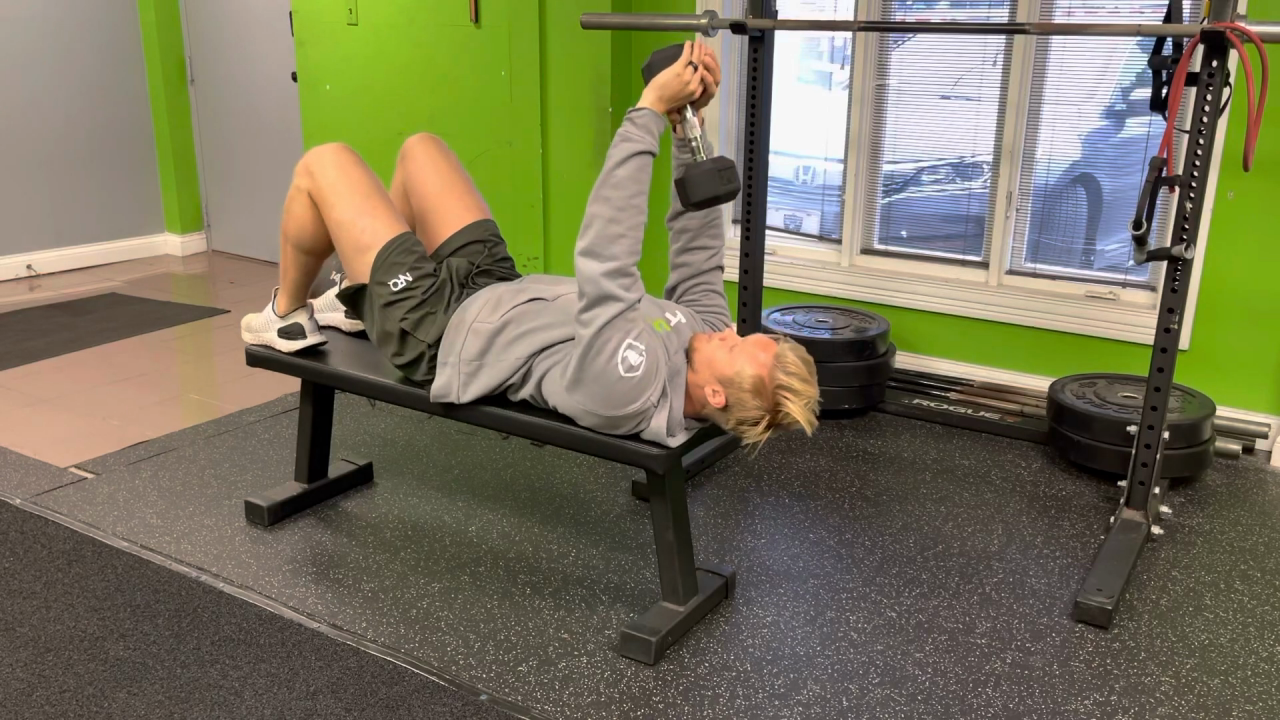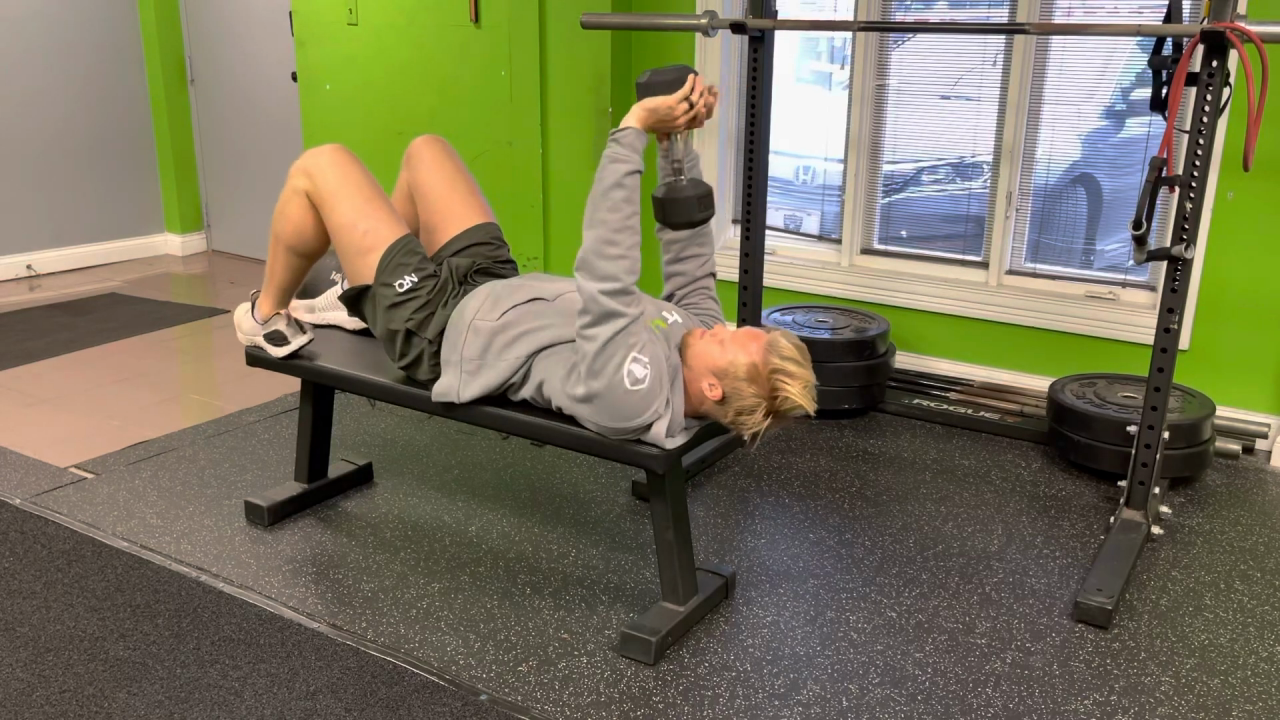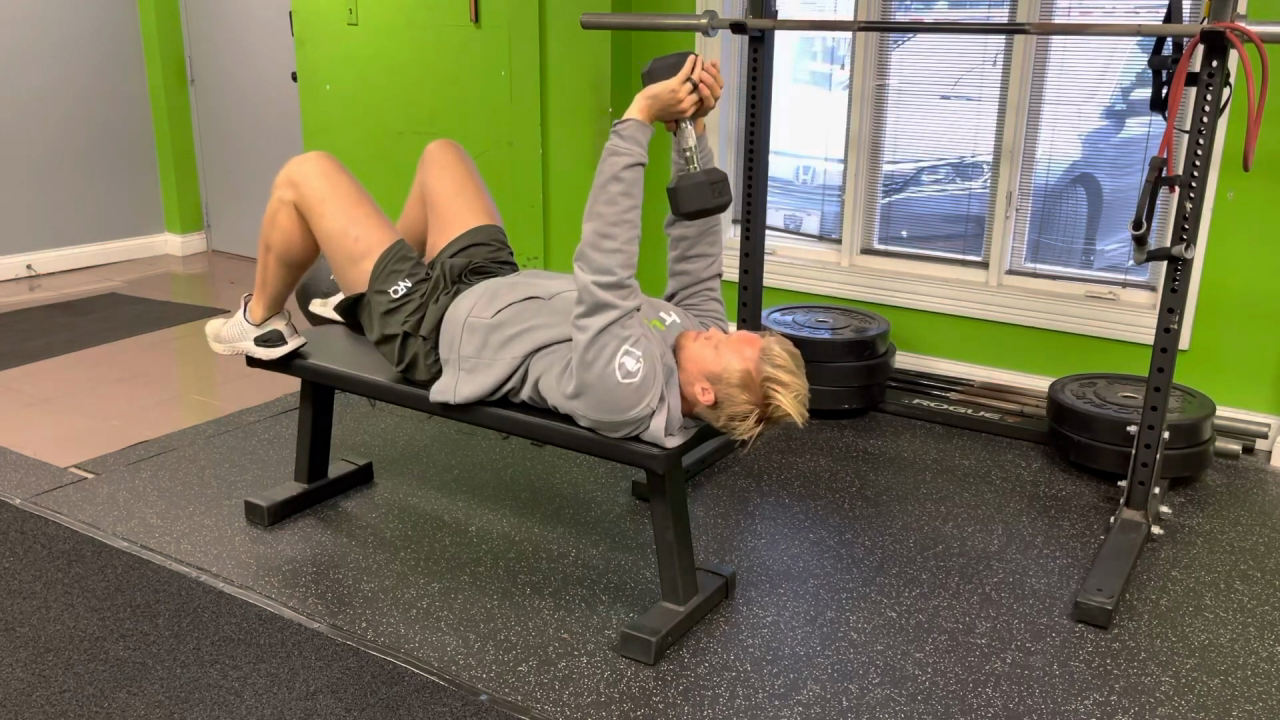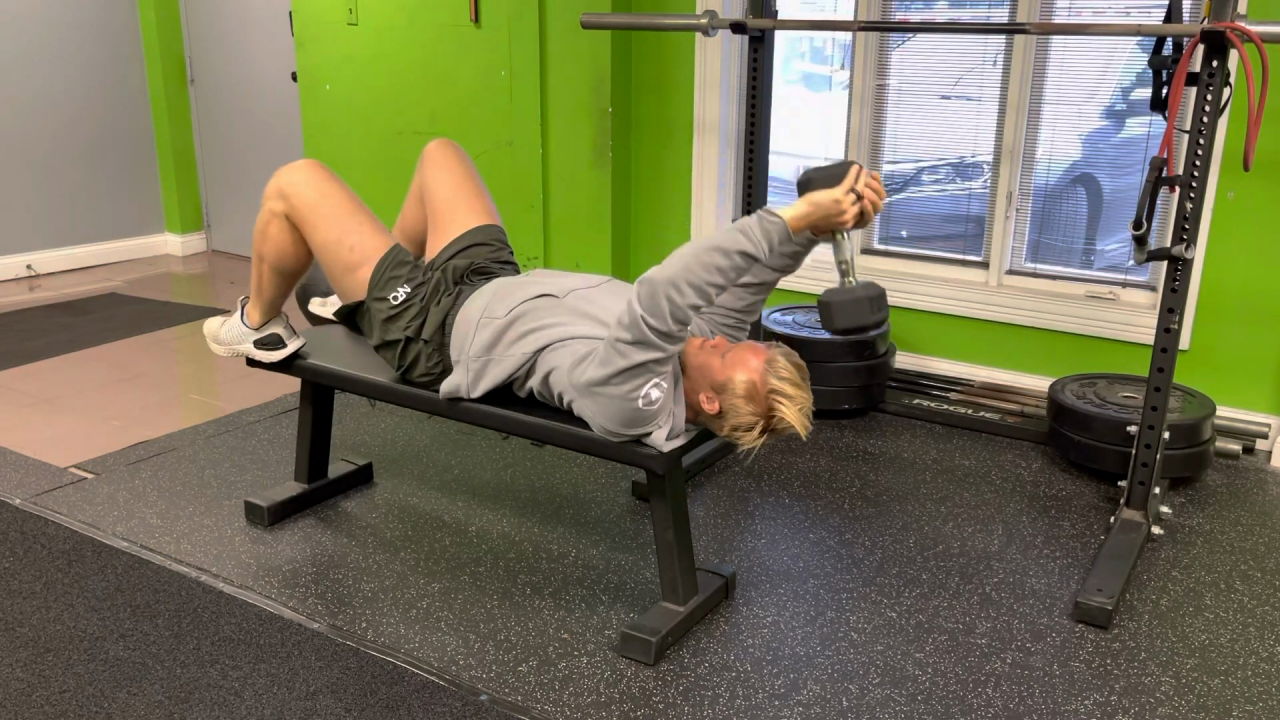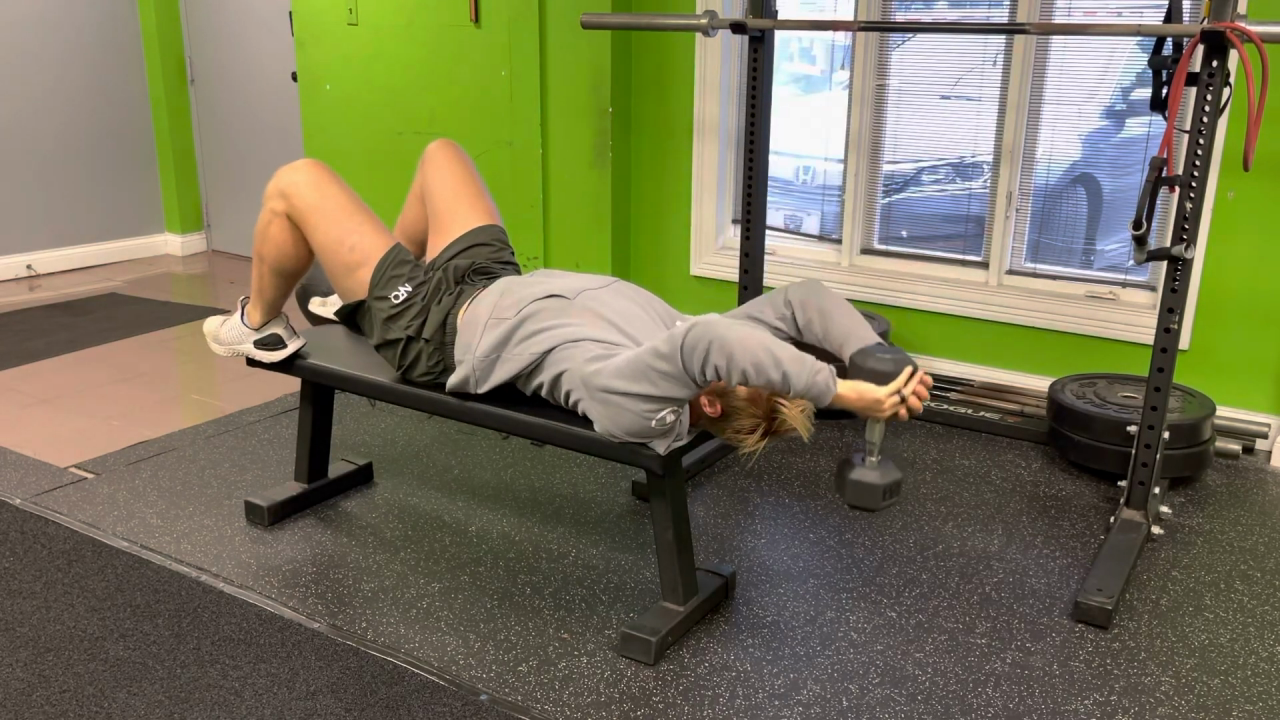
dt=1s
person 1, frame 1
left shoulder: (628, 391)
right shoulder: (703, 331)
left elbow: (604, 261)
right elbow: (699, 245)
left wrist: (652, 109)
left hip: (437, 329)
right hip: (493, 290)
left knee: (324, 163)
right knee: (420, 149)
left ankle: (288, 316)
right ankle: (359, 301)
person 1, frame 2
left shoulder: (632, 400)
right shoulder: (703, 340)
left elbow: (606, 282)
right elbow: (690, 258)
left wrist: (636, 127)
right wrist: (678, 142)
left hip: (434, 324)
right hip: (492, 286)
left knee: (320, 165)
right knee: (425, 149)
left ankle: (269, 316)
right ankle: (358, 301)
person 1, frame 3
left shoulder: (627, 391)
right shoulder: (703, 339)
left elbow: (603, 274)
right elbow: (698, 256)
left wrist: (639, 118)
right wrist: (693, 127)
left hip: (430, 328)
right hip: (490, 285)
left knee: (304, 174)
right knee: (440, 153)
left ankle: (260, 323)
right ankle: (363, 297)
person 1, frame 4
left shoulder: (639, 402)
right shoulder: (714, 351)
left elbow: (662, 300)
right elbow: (747, 280)
left wrist: (803, 214)
right wrist: (812, 223)
left hip: (432, 329)
right hip: (494, 285)
left knee: (293, 184)
right knee: (439, 152)
left ankle: (258, 327)
right ankle: (365, 300)
person 1, frame 5
left shoulder: (647, 410)
right shoulder: (704, 375)
left elbow: (702, 344)
right elbow: (801, 300)
left wrist: (852, 389)
right wrist: (880, 355)
left hip: (436, 329)
right hip: (495, 285)
left knee: (295, 183)
right knee: (440, 152)
left ankle: (259, 327)
right ankle: (362, 295)
